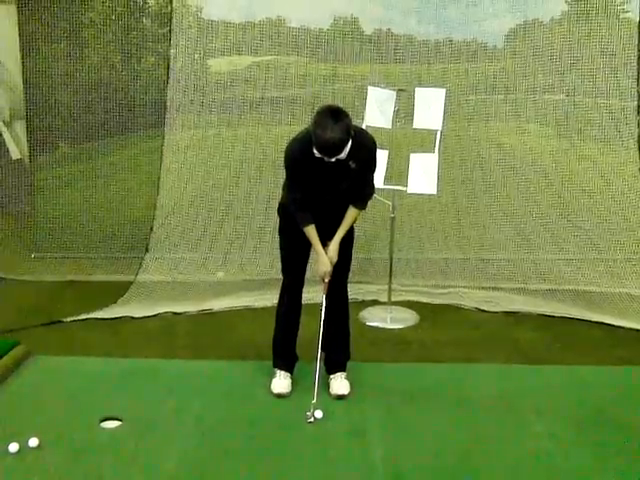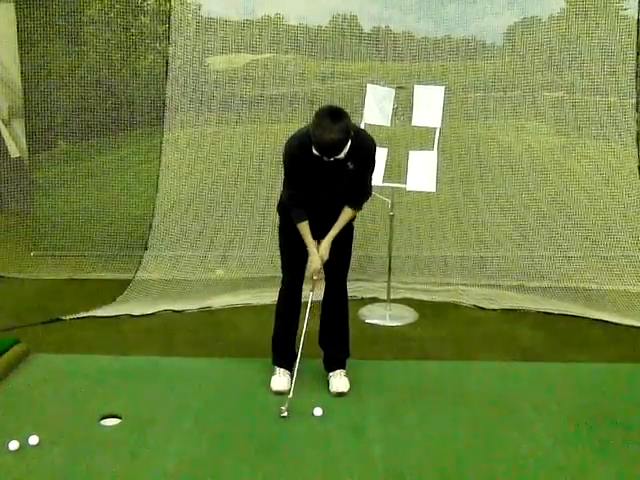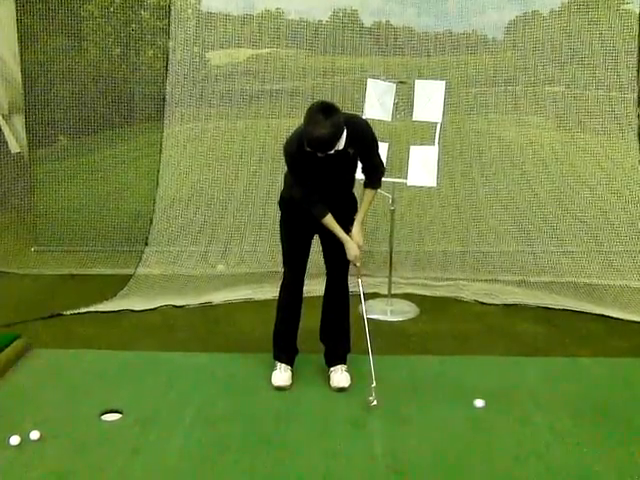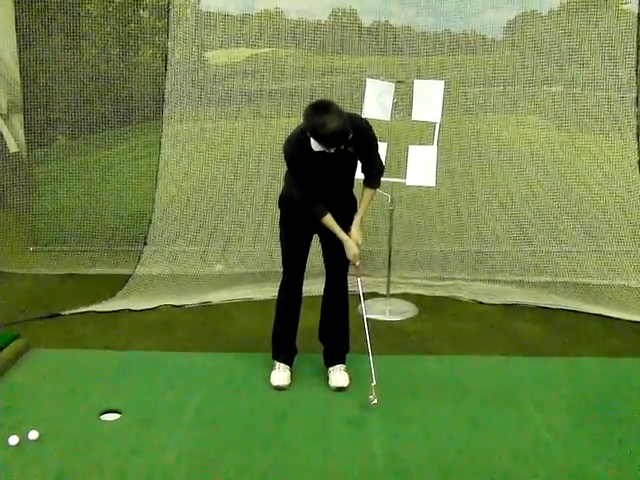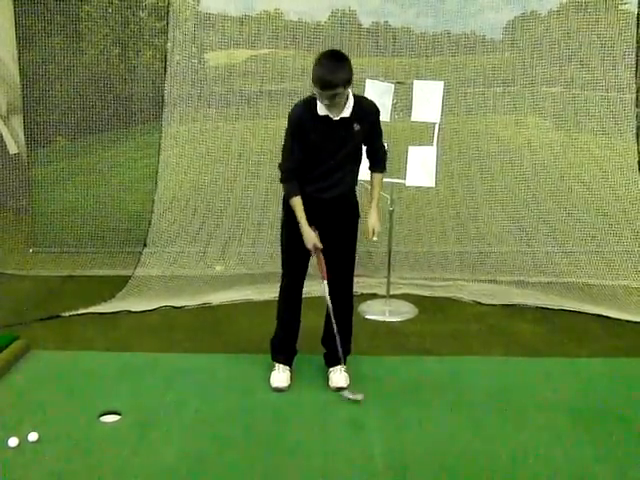
dt=1s
person 1, frame 1
left shoulder: (365, 145)
right shoulder: (297, 148)
left elbow: (361, 197)
right elbow: (300, 206)
left wrist: (337, 241)
right wrist: (320, 253)
left hip: (340, 217)
right hip: (297, 216)
left knee: (337, 288)
right knee: (292, 285)
left ankle: (337, 367)
right ankle: (283, 365)
person 1, frame 2
left shoulder: (364, 145)
right shoulder: (296, 146)
left elbow: (357, 199)
right elbow: (295, 202)
left wrist: (329, 240)
right wrist: (311, 249)
left hip: (338, 215)
right hip: (297, 215)
left knee: (337, 284)
right knee: (292, 282)
left ankle: (336, 364)
right ankle: (282, 362)
person 1, frame 3
left shoulder: (359, 130)
right shoulder: (295, 146)
left elbow: (374, 174)
right elbow: (311, 201)
left wrist: (358, 223)
right wrist: (345, 241)
left hip: (340, 205)
right hip: (298, 208)
left knee: (338, 278)
right knee: (293, 277)
left ankle: (337, 359)
right ankle: (283, 358)
person 1, frame 4
left shoulder: (360, 128)
right shoulder: (295, 146)
left elbow: (373, 172)
right elbow: (310, 200)
left wrist: (357, 221)
right wrist: (344, 239)
left hip: (340, 206)
right hip: (298, 208)
left knee: (337, 278)
right knee: (292, 277)
left ankle: (336, 359)
right ankle: (282, 358)
person 1, frame 5
left shoulder: (367, 112)
right shoulder: (301, 114)
left elbow: (377, 160)
right elbow: (290, 175)
left wrist: (373, 209)
right wrist: (304, 226)
left hip: (343, 210)
right hip: (302, 208)
left knee: (341, 284)
right knee: (292, 282)
left ankle: (336, 359)
right ankle: (282, 359)
